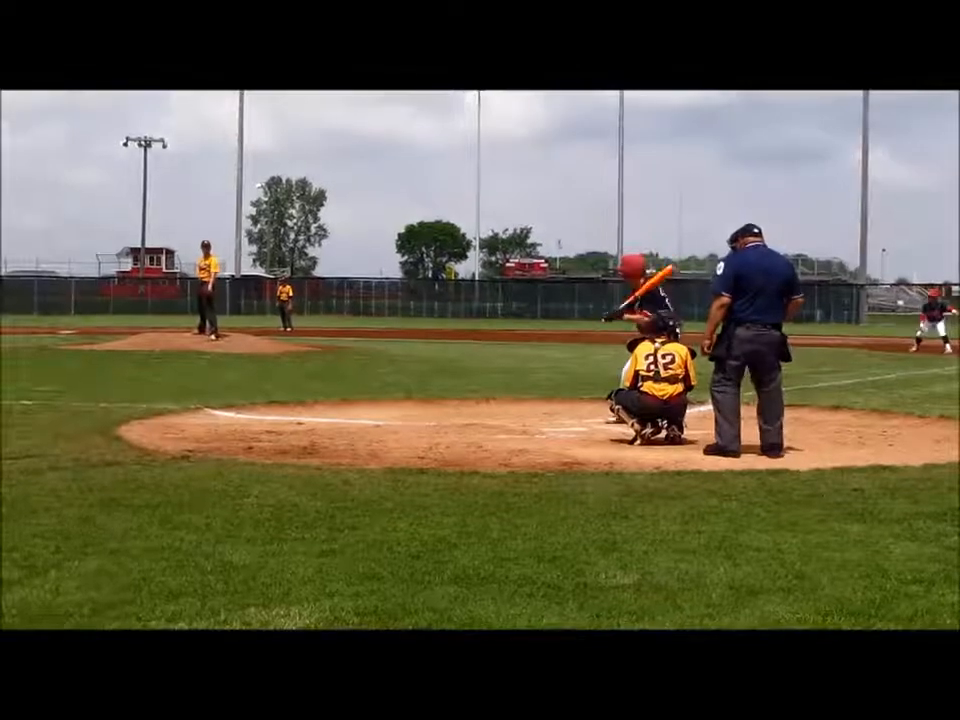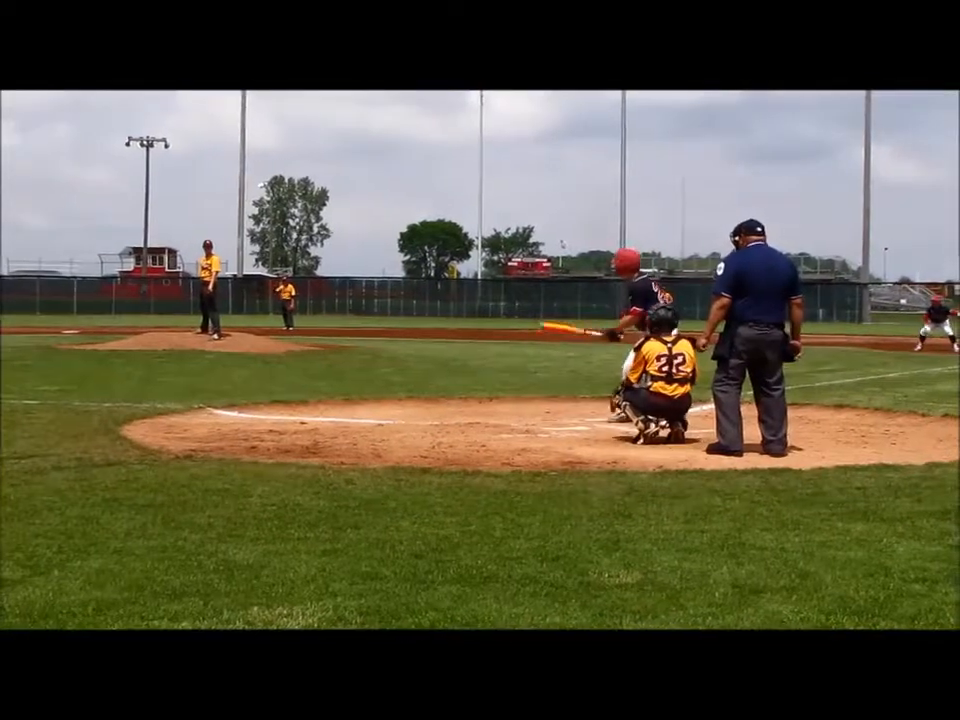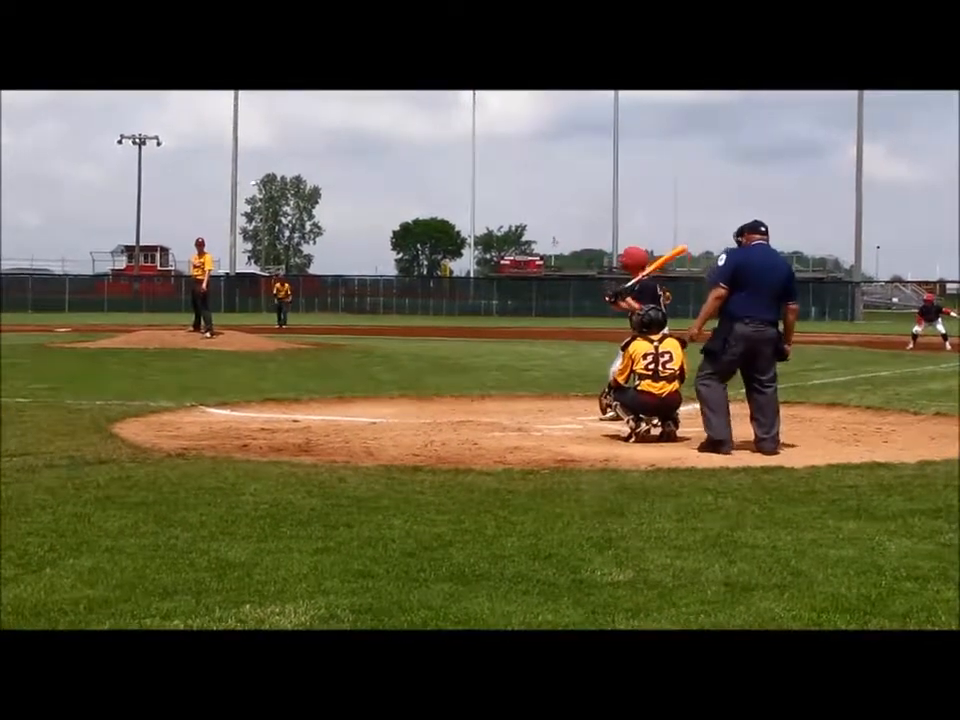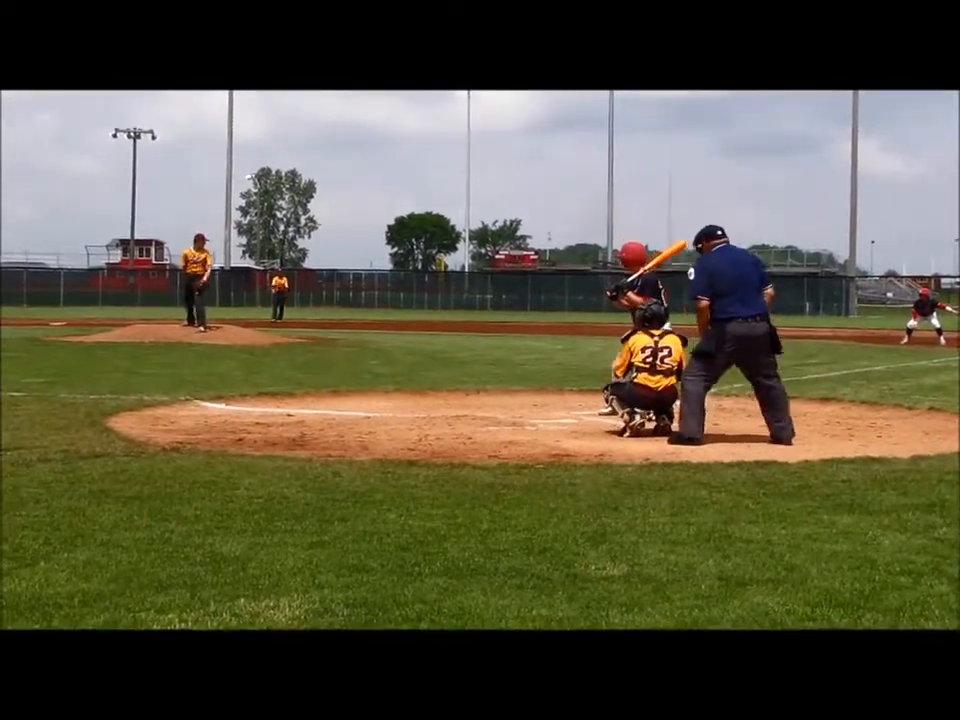
dt=1s
person 1, frame 1
left shoulder: (733, 260)
right shoulder: (784, 263)
left elbow: (722, 301)
right elbow: (796, 300)
left wrist: (708, 335)
left hip: (739, 334)
right hip: (771, 335)
left knee: (724, 386)
right knee: (770, 388)
left ankle: (728, 444)
right ankle: (773, 443)
person 1, frame 2
left shoulder: (734, 260)
right shoulder: (786, 263)
left elbow: (722, 302)
right elbow: (796, 303)
left wrist: (706, 335)
right wrist: (796, 337)
left hip: (741, 333)
right hip: (773, 335)
left knee: (726, 385)
right knee: (772, 389)
left ankle: (730, 443)
right ankle: (776, 443)
person 1, frame 3
left shoulder: (734, 256)
right shoulder: (784, 265)
left elbow: (718, 294)
right elbow: (792, 308)
left wrist: (698, 324)
right wrist: (786, 341)
left hip: (735, 330)
right hip: (767, 333)
left knee: (708, 378)
right knee: (765, 386)
left ankle: (719, 437)
right ankle: (768, 441)
person 1, frame 4
left shoulder: (703, 264)
right shoulder: (751, 258)
left elbow: (703, 305)
right elbow: (769, 293)
left wrist: (704, 335)
right wrist: (758, 320)
left hip: (727, 330)
right hip: (759, 328)
left knee: (695, 378)
right knee: (769, 381)
left ankle: (690, 433)
right ankle: (783, 432)
